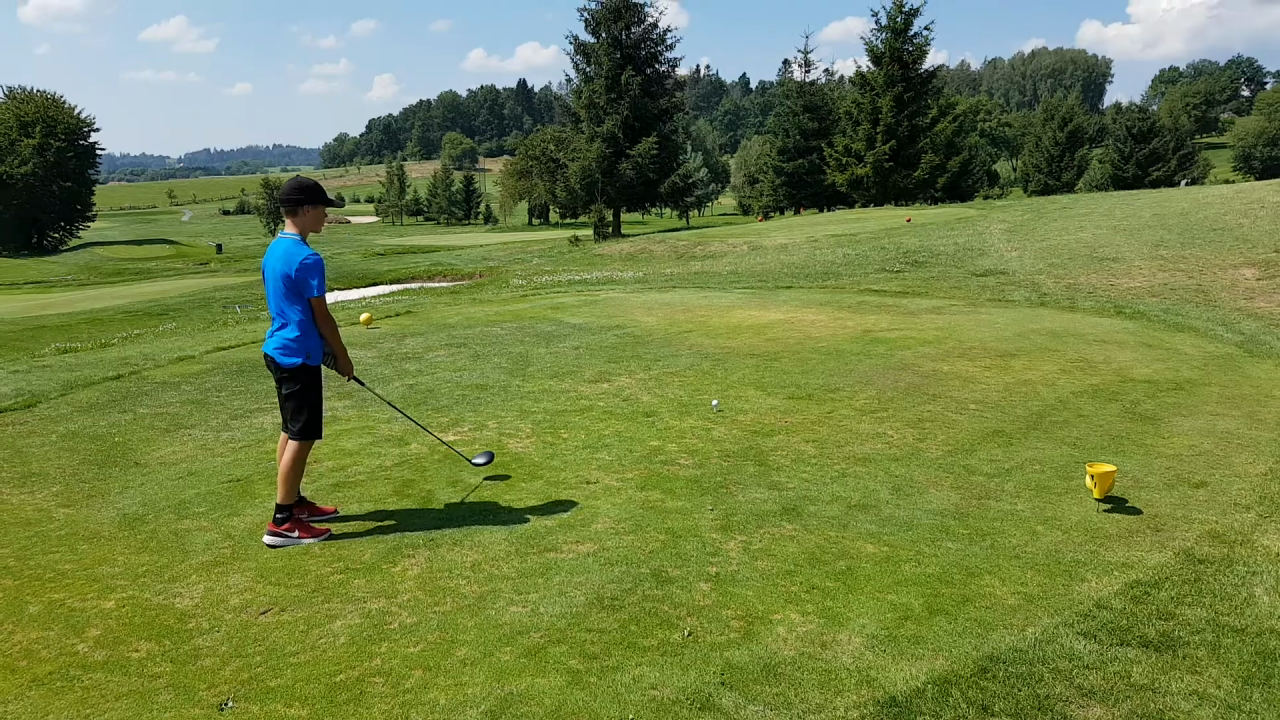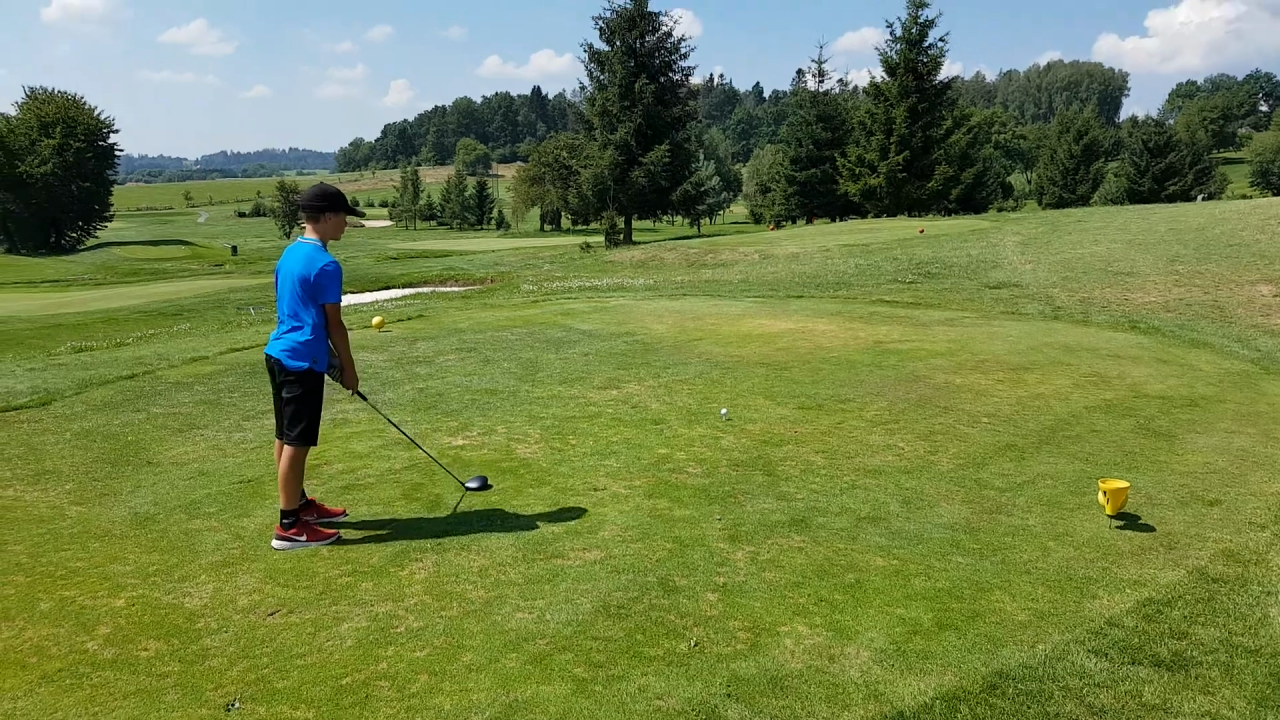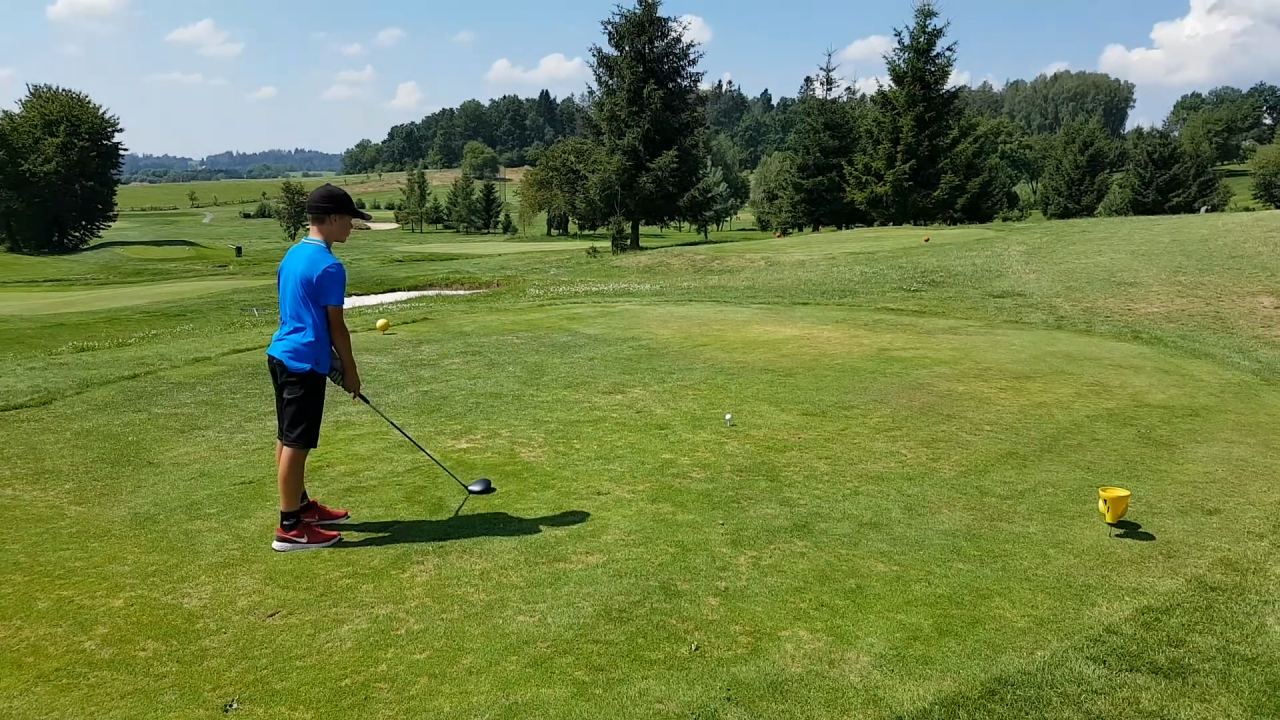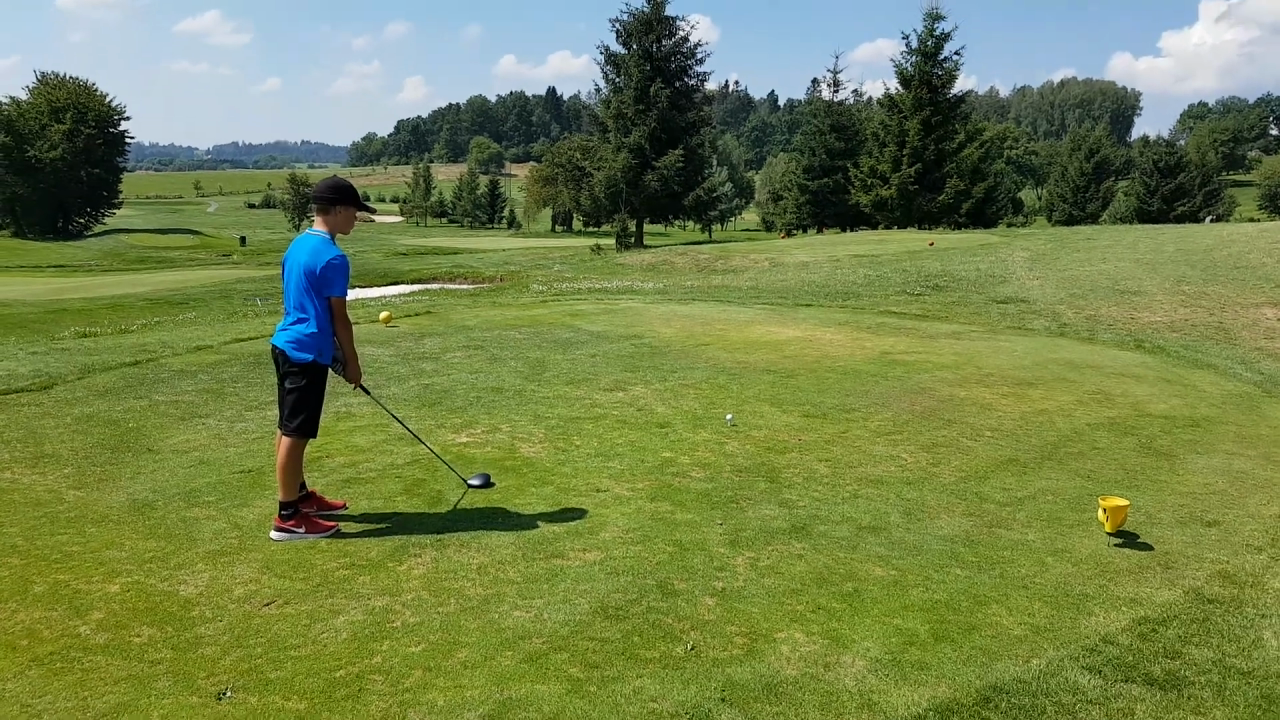
dt=0.5s
person 1, frame 1
left shoulder: (274, 251)
right shoulder: (306, 258)
right elbow: (321, 316)
left wrist: (323, 349)
right wrist: (341, 355)
left hip: (278, 349)
right hip: (298, 356)
left knee: (292, 432)
right knee: (301, 437)
left ankle: (293, 502)
right ankle: (281, 523)
person 1, frame 2
left shoulder: (289, 254)
right shoulder: (325, 264)
right elbow: (333, 323)
left wrist: (328, 356)
right wrist: (348, 367)
left hip: (280, 353)
right hip: (302, 361)
left knee: (286, 437)
right knee: (297, 442)
left ankle: (300, 504)
right ankle: (289, 526)
person 1, frame 3
left shoulder: (292, 255)
right shoulder: (328, 266)
right elbow: (336, 326)
left wrist: (333, 360)
right wrist: (349, 370)
left hip: (282, 354)
right hip: (305, 362)
left knee: (288, 438)
right knee: (296, 444)
left ankle: (301, 506)
right ankle: (289, 528)
person 1, frame 4
left shoulder: (297, 245)
right shoulder: (332, 257)
right elbow: (339, 317)
left wrist: (333, 349)
right wrist: (351, 361)
left hip: (287, 344)
right hip: (307, 353)
left knee: (288, 429)
right knee: (295, 434)
left ankle: (300, 495)
right ankle: (287, 518)
